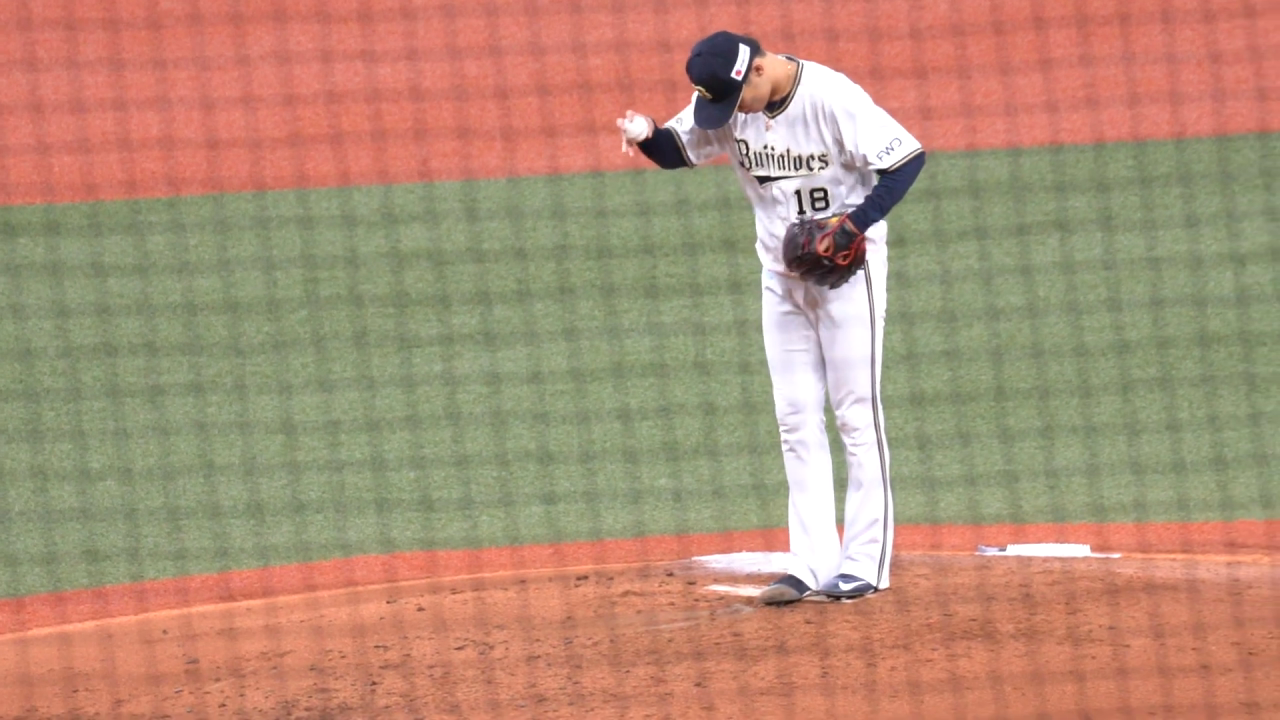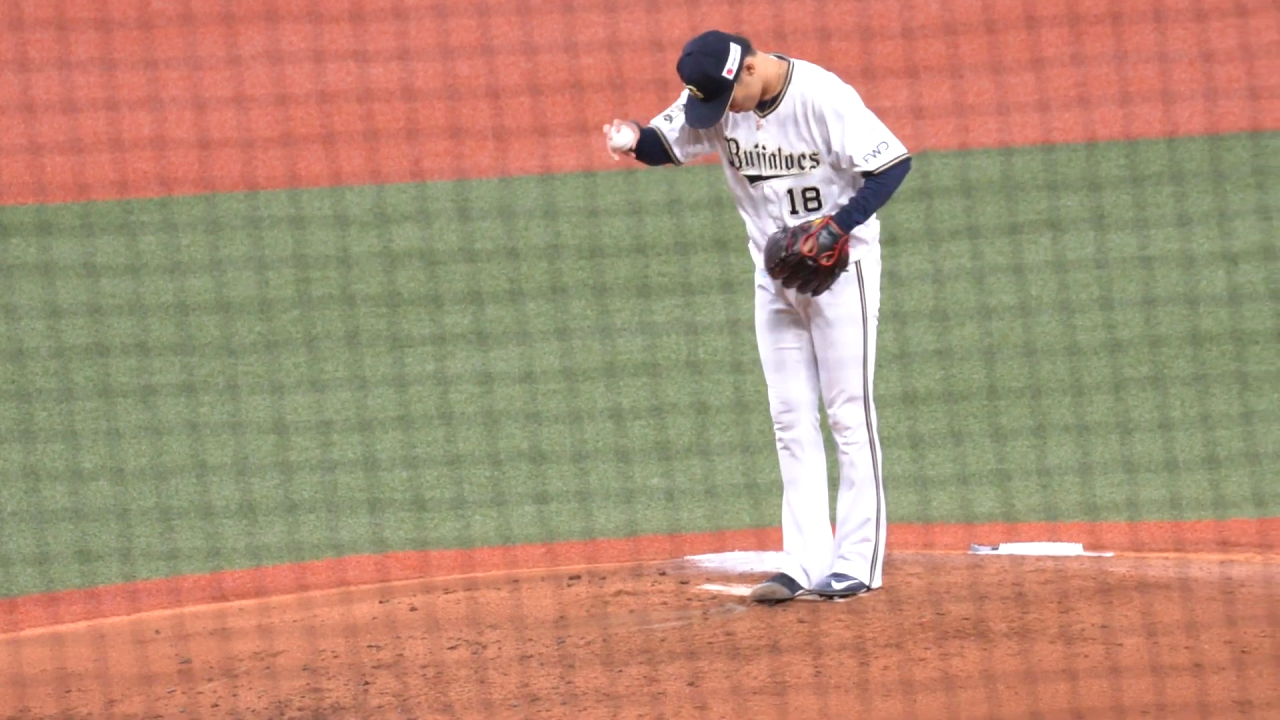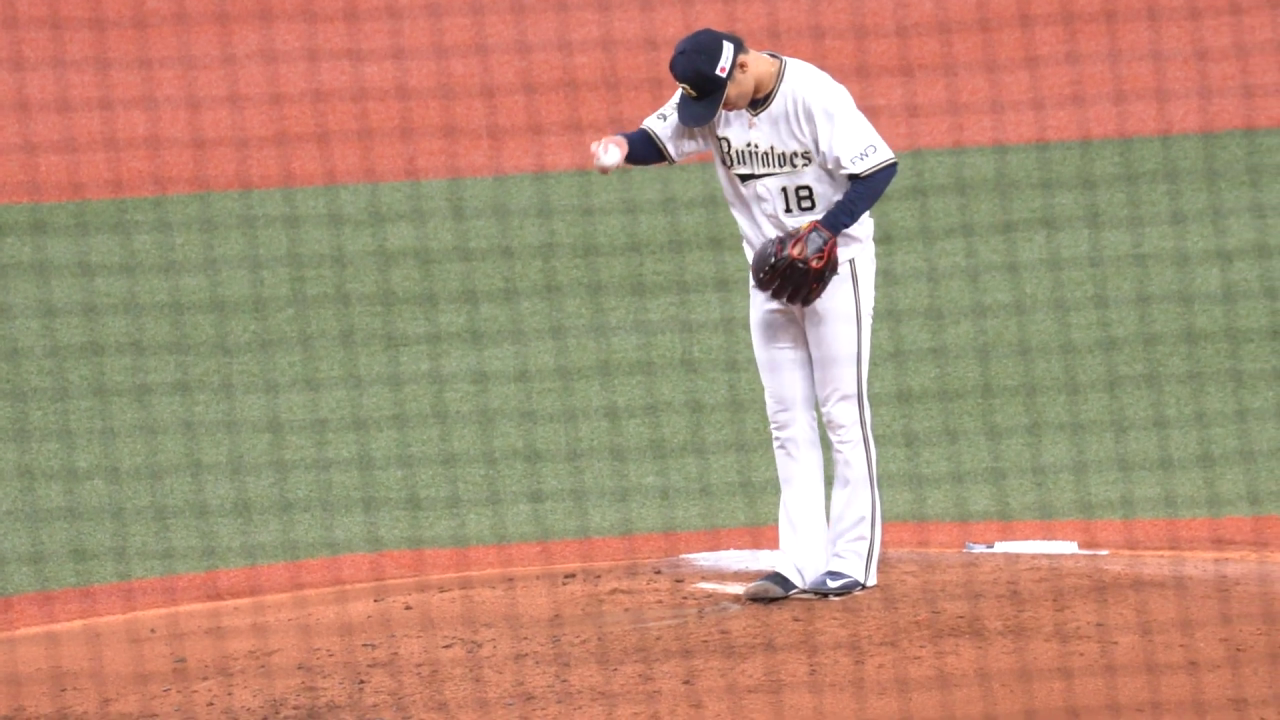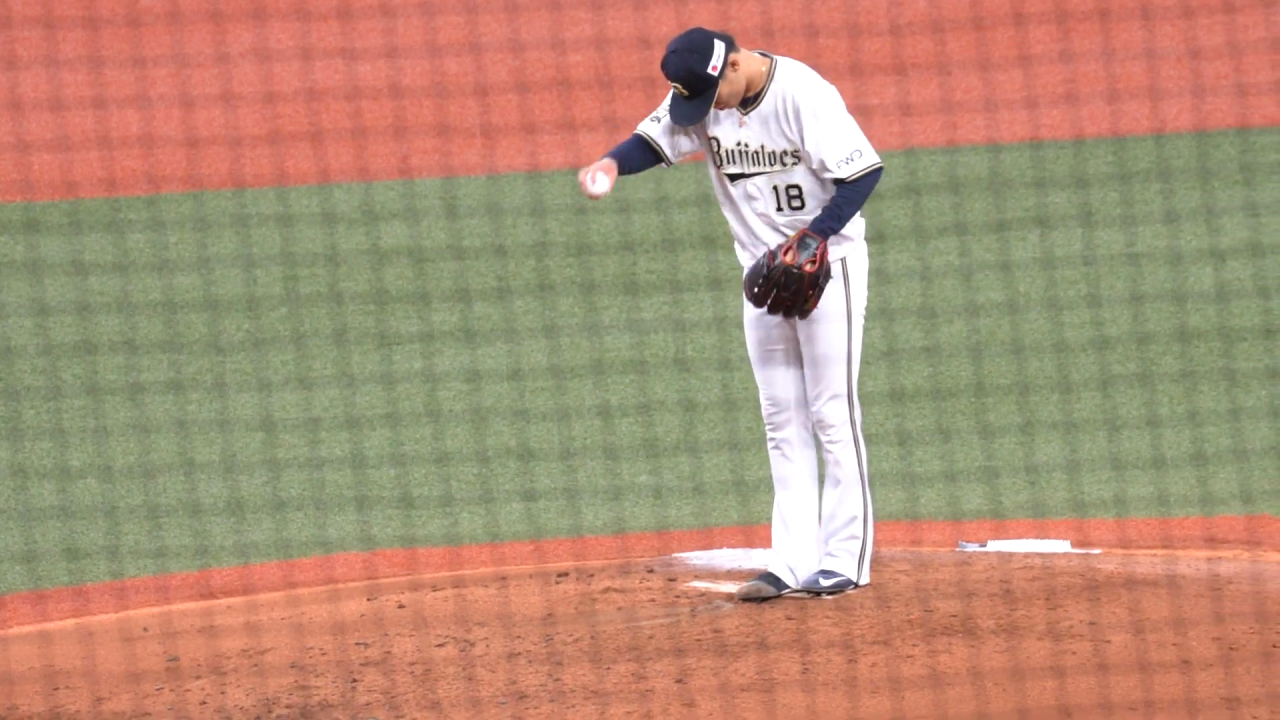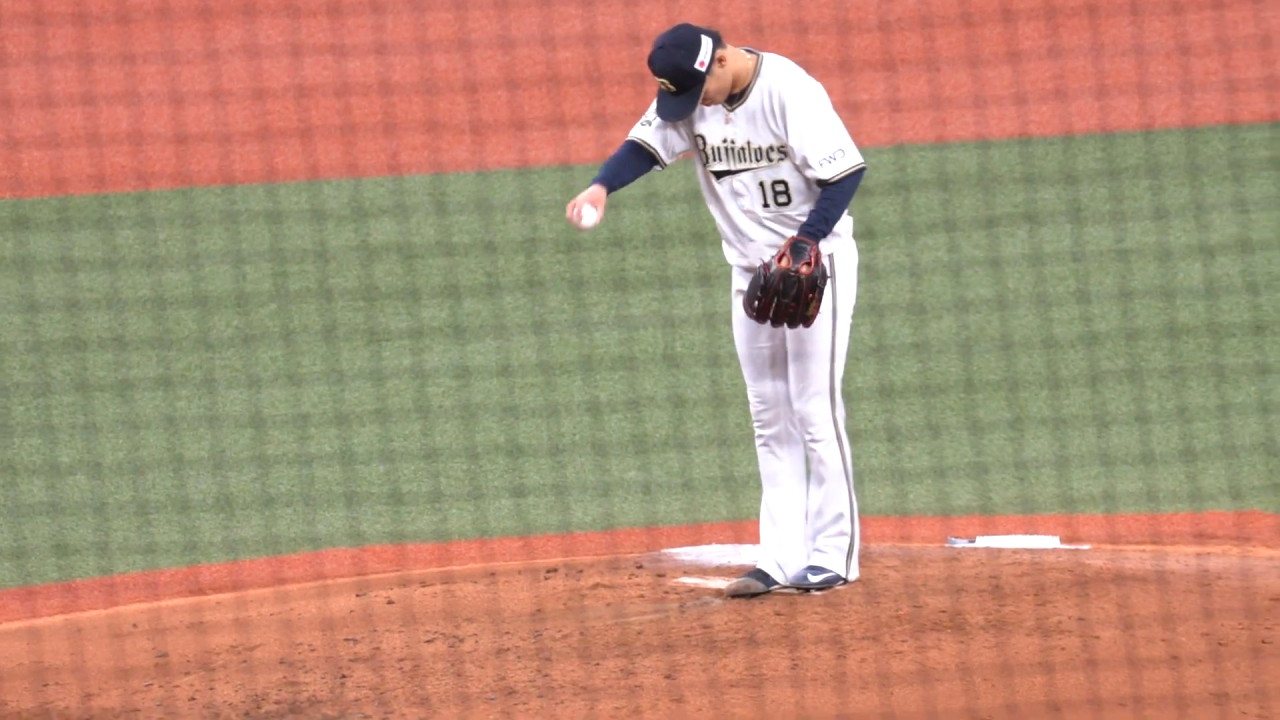
dt=0.2s
person 1, frame 1
left shoulder: (832, 96)
right shoulder: (726, 99)
left elbow: (908, 157)
right elbow: (678, 149)
left wrist: (857, 223)
right wrist: (647, 135)
left hip: (847, 273)
right hip: (781, 277)
left knee: (856, 415)
right knee: (796, 418)
left ankle: (865, 563)
right ankle: (813, 563)
person 1, frame 2
left shoulder: (823, 96)
right shoulder: (714, 97)
left elbow: (894, 163)
right elbow: (665, 143)
left wrist: (840, 225)
right wrist: (633, 139)
left hip: (840, 269)
right hip: (775, 276)
left knee: (848, 414)
right knee: (791, 417)
left ankle: (857, 562)
right ankle: (804, 563)
person 1, frame 3
left shoulder: (814, 95)
right shoulder: (707, 94)
left elbow: (881, 166)
right elbow: (659, 140)
left wrist: (827, 228)
right wrist: (623, 146)
left hip: (834, 266)
left knee: (842, 412)
right knee: (787, 416)
left ankle: (851, 560)
right ankle: (801, 563)
person 1, frame 4
left shoulder: (805, 94)
right shoulder: (699, 95)
left elbow: (865, 170)
right elbow: (654, 142)
left wrist: (816, 235)
right wrist: (611, 163)
left hip: (828, 265)
right hip: (762, 273)
left knee: (832, 412)
right knee: (781, 417)
left ankle: (844, 559)
right ankle: (793, 562)
person 1, frame 5
left shoulder: (791, 90)
right shoulder: (686, 95)
left elbow: (847, 171)
right elbow: (646, 147)
left wrist: (804, 243)
right wrist: (600, 189)
left hip: (816, 261)
right hip: (750, 271)
left knee: (814, 409)
right knee: (769, 415)
left ankle: (833, 555)
right ankle: (782, 558)
